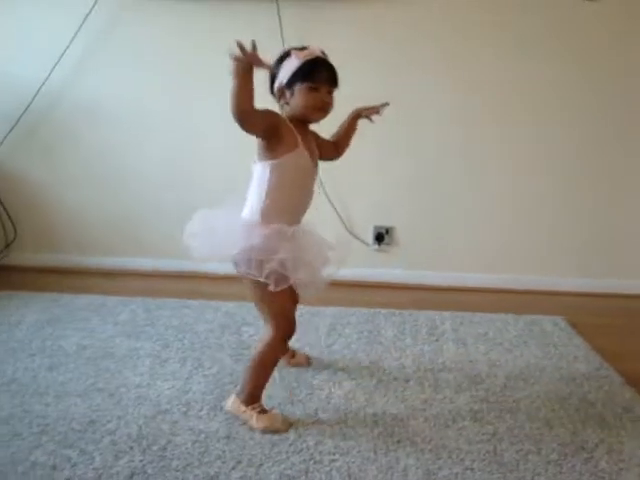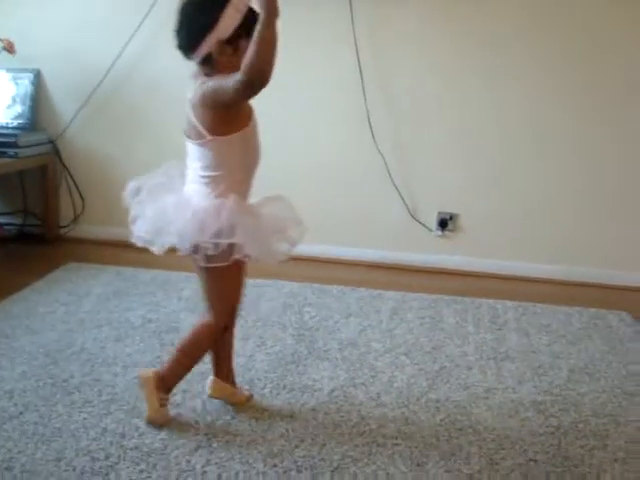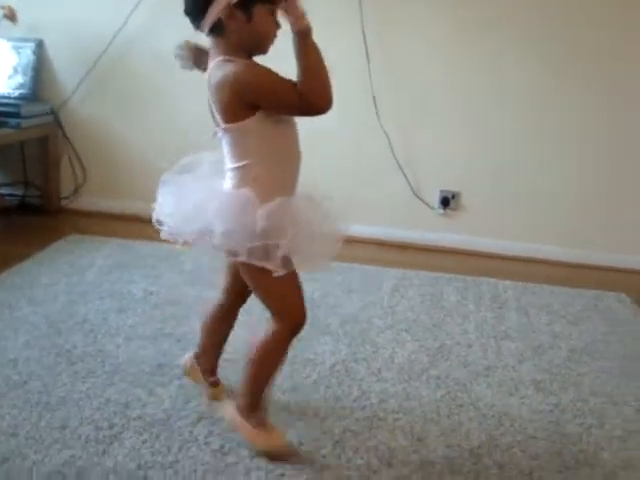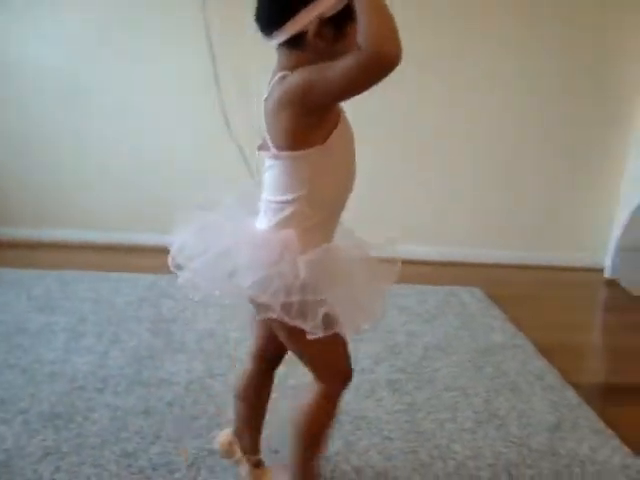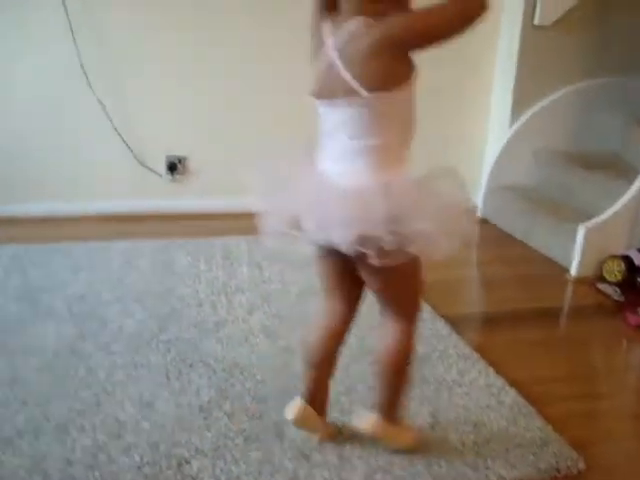
dt=1s
person 1, frame 1
left shoulder: (308, 137)
right shoulder: (274, 128)
left elbow: (335, 148)
right elbow: (242, 114)
left wrist: (355, 116)
right wrist: (244, 72)
left hip: (280, 241)
right hip: (259, 243)
left knee: (287, 308)
right knee: (282, 323)
left ankle: (277, 351)
right ankle: (246, 399)
person 1, frame 2
left shoulder: (206, 86)
right shoulder: (219, 93)
right elbow: (256, 75)
left hip: (205, 212)
right hip: (218, 221)
left knee: (224, 309)
right knee: (219, 316)
left ankle: (223, 380)
right ankle: (160, 382)
person 1, frame 3
left shoulder: (225, 69)
right shoulder: (238, 74)
right elbow: (316, 100)
left wrist: (207, 65)
left hip: (250, 212)
right hip: (251, 217)
left knee: (233, 297)
right knee: (290, 319)
left ankle: (203, 368)
right ankle: (248, 411)
person 1, frame 4
left shoulder: (291, 77)
right shoulder: (303, 89)
right elbow: (383, 54)
left hip: (279, 253)
right hip: (284, 261)
left knee: (266, 359)
right knee: (334, 374)
person 1, frame 5
right shoulder: (385, 36)
left hip: (328, 198)
right hip: (373, 204)
left knee: (338, 310)
right knee: (402, 317)
left ankle: (310, 407)
right ankle: (385, 417)
